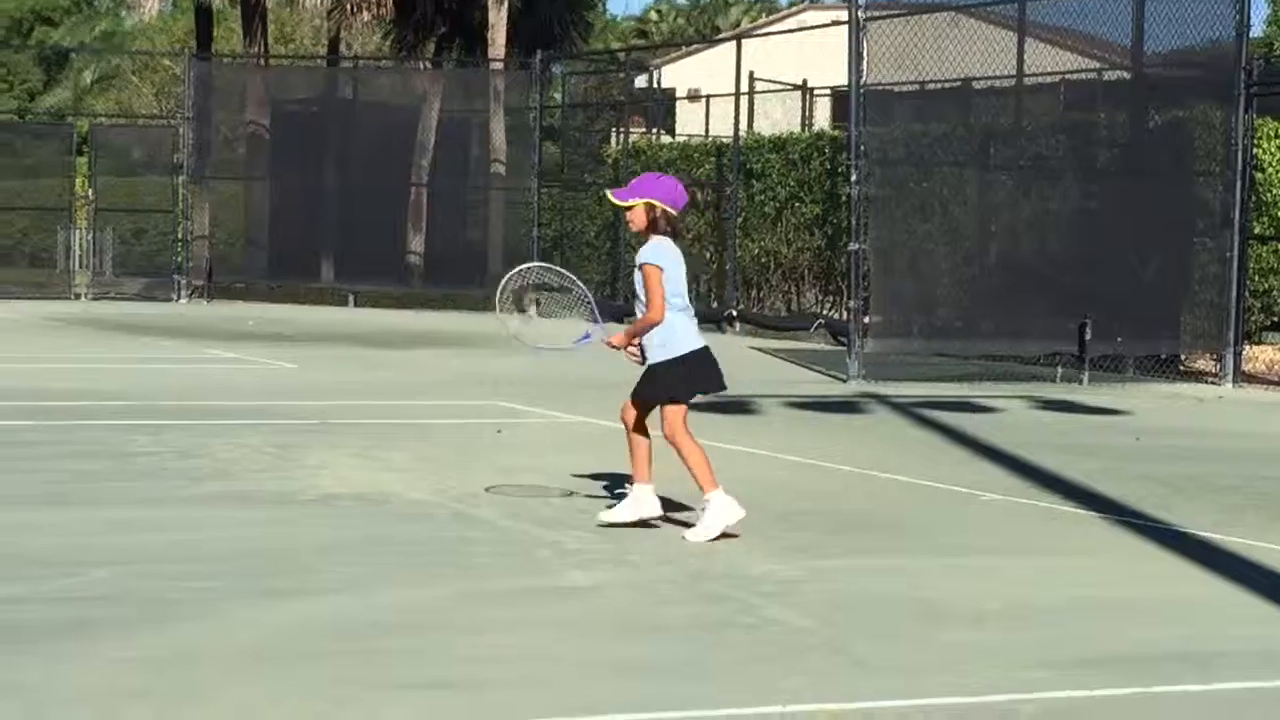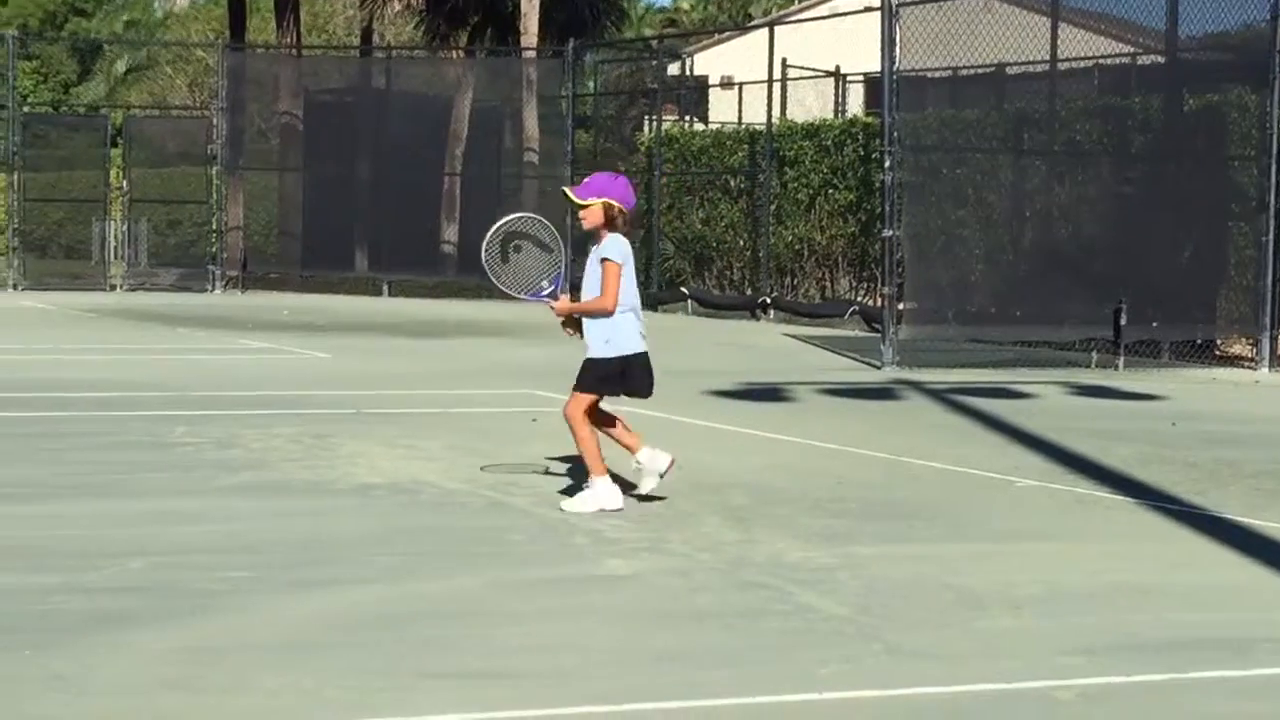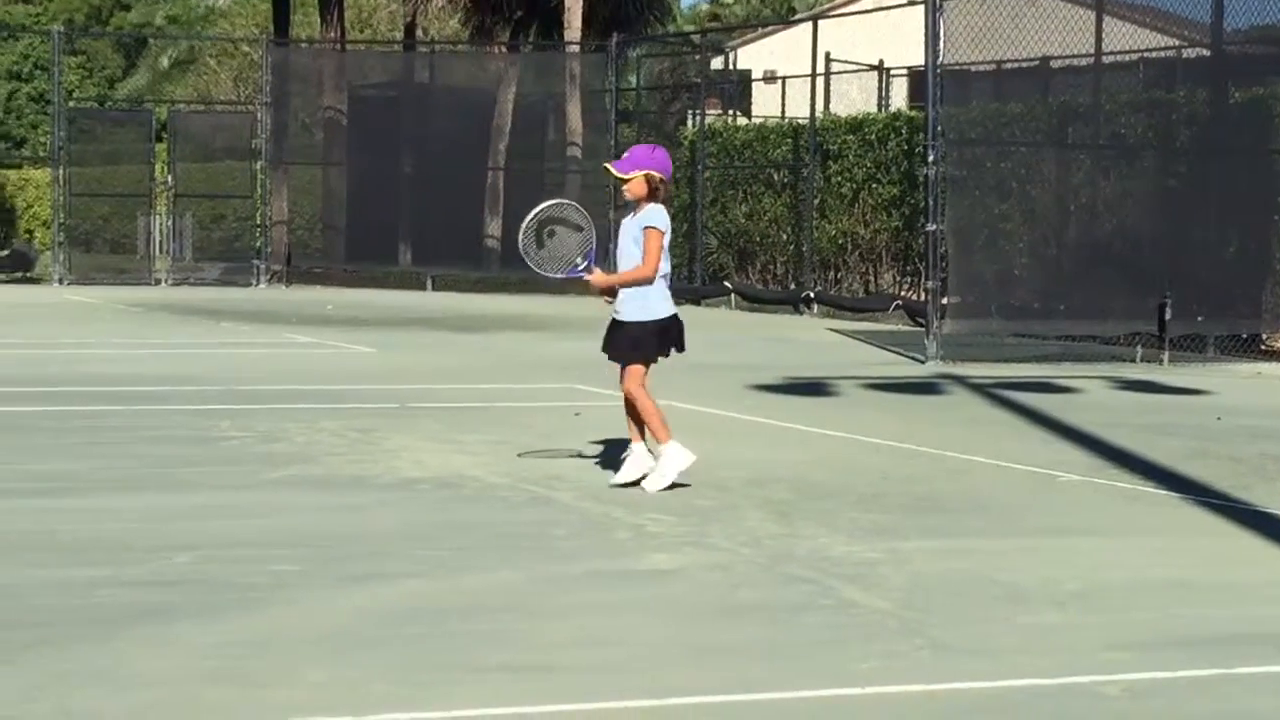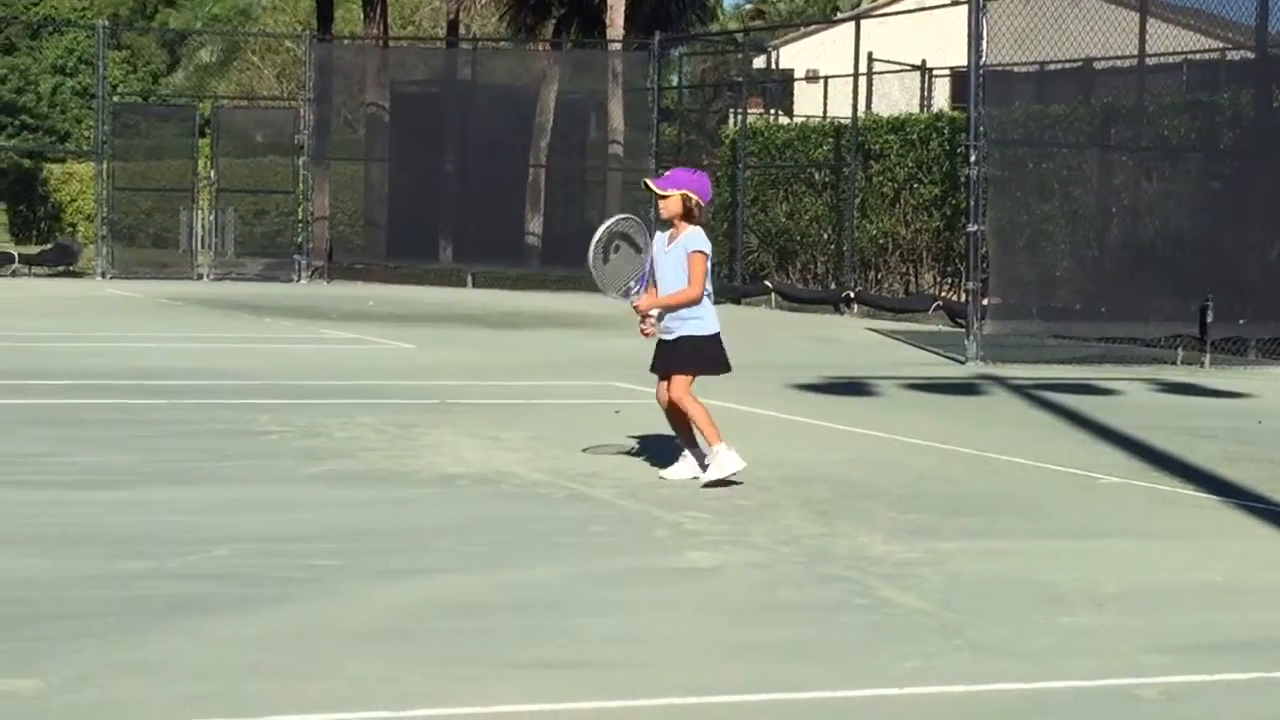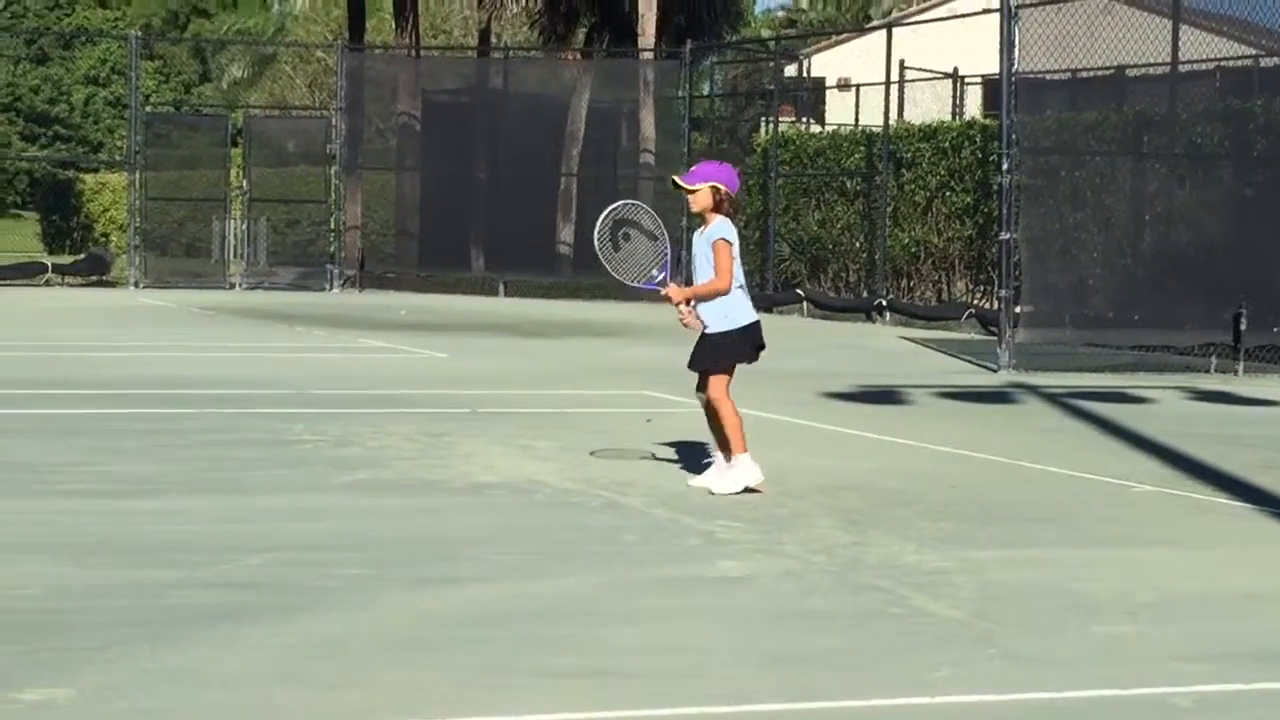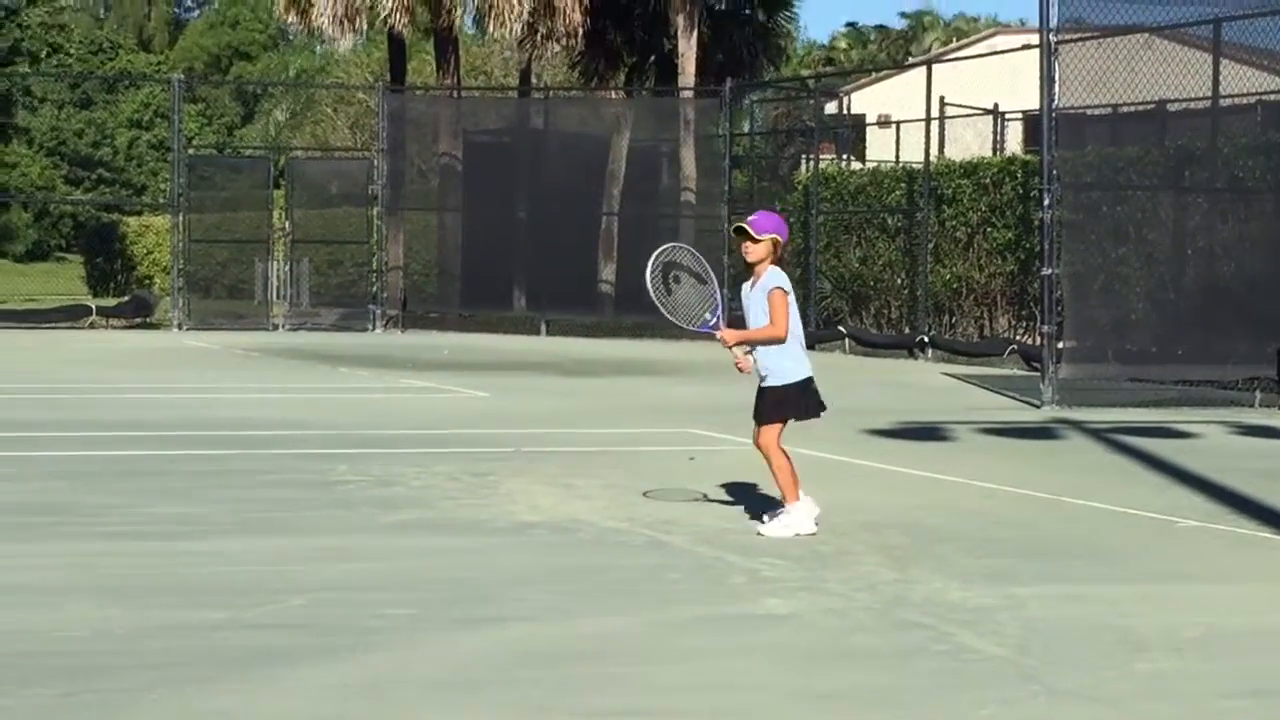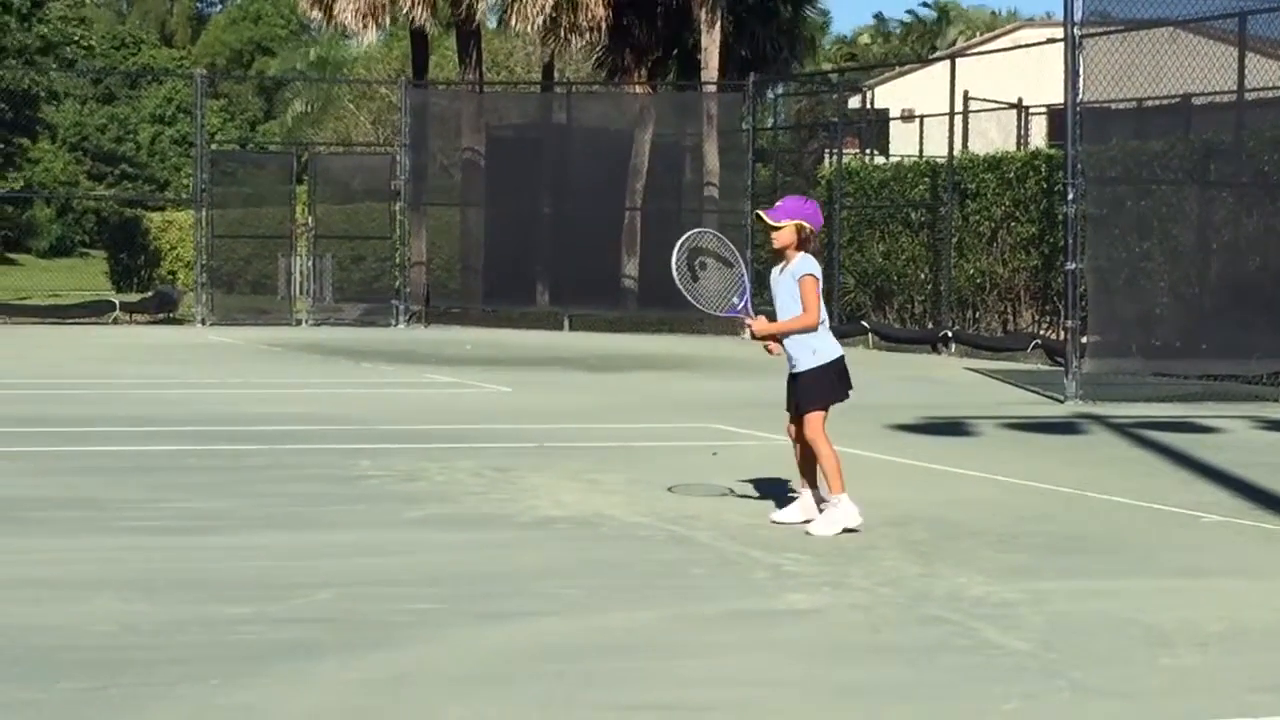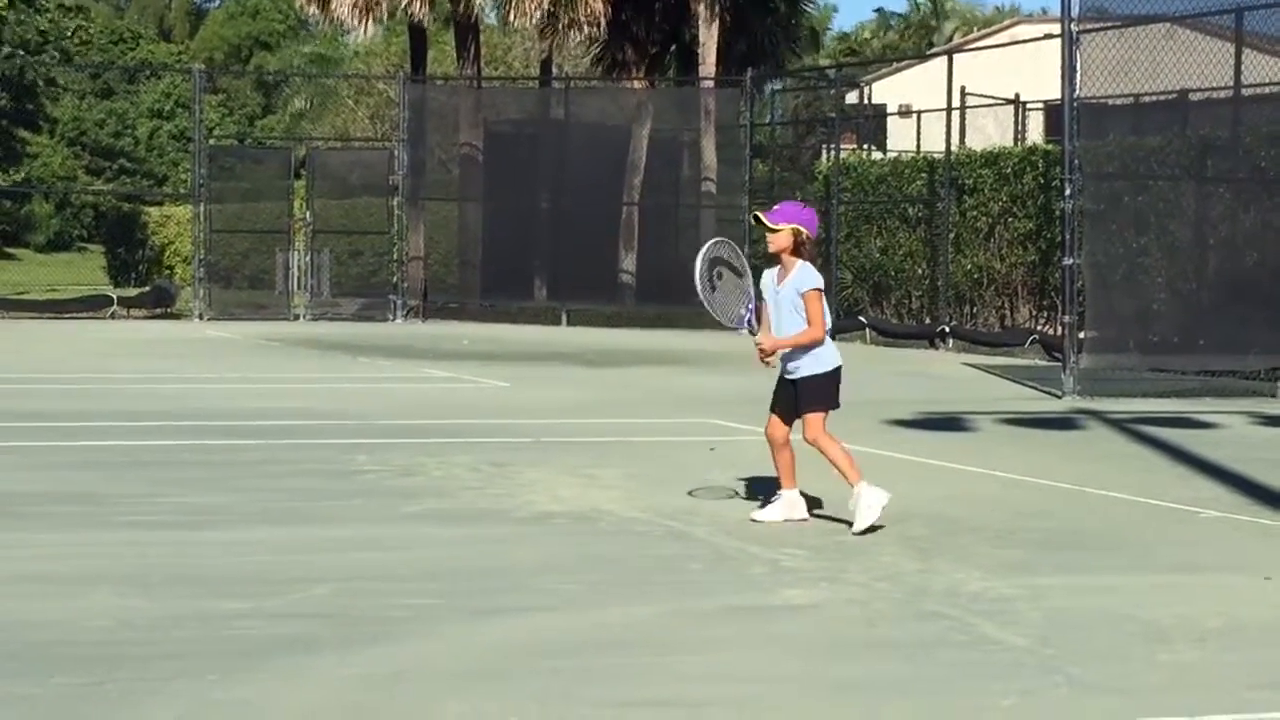
dt=0.5s
person 1, frame 1
left shoulder: (651, 252)
right shoulder: (663, 250)
left elbow: (655, 313)
left wrist: (626, 337)
right wrist: (637, 340)
left hip: (677, 355)
right hip: (668, 355)
left knee: (674, 429)
right knee: (631, 416)
left ankle: (720, 505)
right ankle: (643, 496)
person 1, frame 2
left shoulder: (613, 247)
right shoulder: (599, 246)
left elbow: (608, 303)
left wrist: (570, 308)
right wrist: (577, 320)
left hip: (616, 349)
right hip: (606, 347)
left knee: (575, 410)
right knee: (589, 411)
left ankle: (601, 487)
right ankle: (648, 456)
person 1, frame 3
left shoulder: (654, 216)
right shoulder: (631, 218)
left elbow: (648, 270)
left wrist: (608, 280)
right wrist: (611, 286)
left hip: (650, 317)
right hip: (629, 315)
left knee: (633, 386)
right knee: (628, 385)
left ankle: (670, 451)
right ankle: (641, 455)
person 1, frame 4
left shoulder: (696, 240)
right shoulder: (660, 239)
left elbow: (694, 291)
right elbow: (655, 285)
left wrist: (653, 305)
right wrist: (648, 316)
left hip: (697, 330)
right hip: (671, 331)
left knee: (679, 393)
right knee: (664, 396)
left ankle: (721, 452)
right ankle: (693, 456)
person 1, frame 5
left shoulder: (720, 230)
right shoulder: (702, 233)
left elbow: (722, 282)
left wrist: (684, 293)
right wrist: (691, 309)
left hip: (732, 326)
right hip: (715, 328)
left knee: (717, 394)
right knee: (704, 393)
left ankle: (743, 464)
right ankle: (725, 462)
person 1, frame 6
left shoulder: (775, 280)
right shoulder: (749, 287)
left elbow: (780, 330)
left wrist: (738, 336)
right wrist: (749, 358)
left hip: (788, 377)
right hip: (771, 377)
left knee: (768, 442)
right knee: (763, 440)
left ankle: (797, 513)
right ankle: (798, 500)
person 1, frame 7
left shoulder: (805, 265)
right shoulder: (778, 272)
left elbow: (812, 316)
left wrist: (771, 328)
right wrist: (775, 338)
left hip: (819, 363)
right hip: (800, 366)
left knee: (813, 431)
right knee: (797, 432)
left ankle: (842, 506)
right ankle: (810, 499)
person 1, frame 8
left shoulder: (808, 277)
right shoulder: (768, 277)
left elbow: (818, 332)
right elbow: (767, 326)
left wrist: (779, 344)
right wrist: (765, 345)
left hip: (817, 369)
right hip: (792, 371)
left knee: (814, 433)
right knee: (775, 433)
left ankle: (864, 492)
right ankle: (790, 499)
